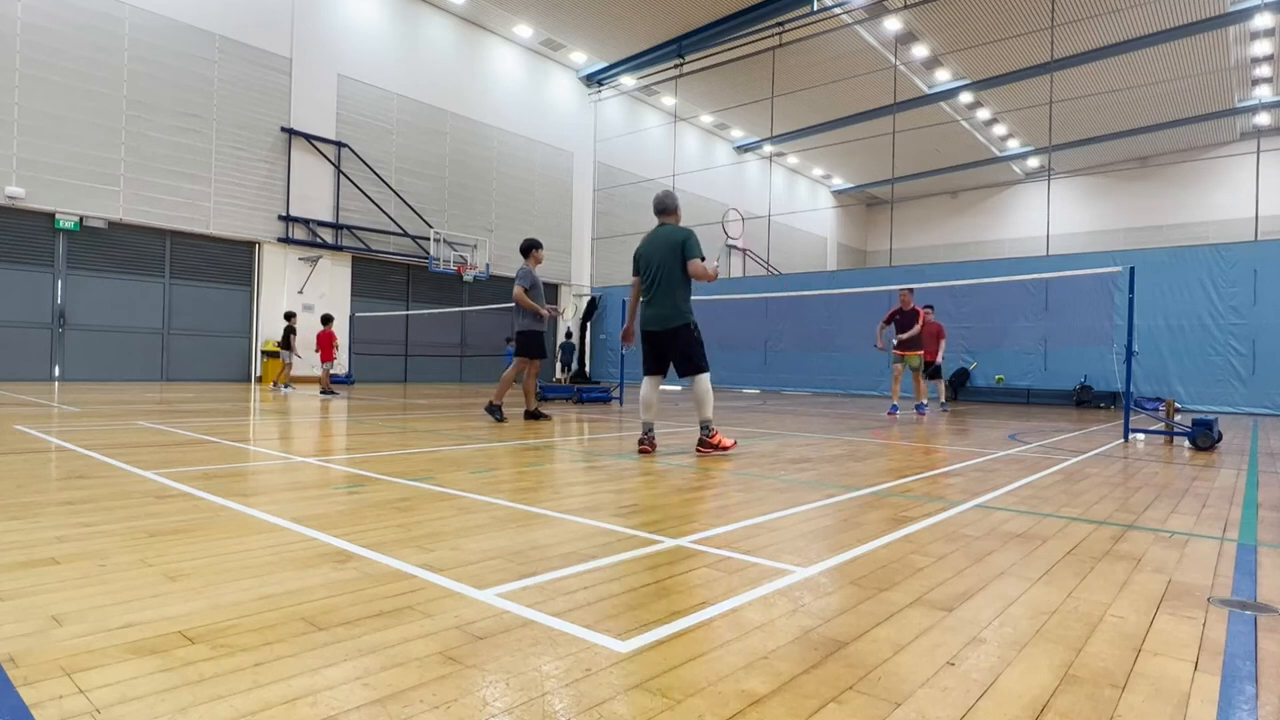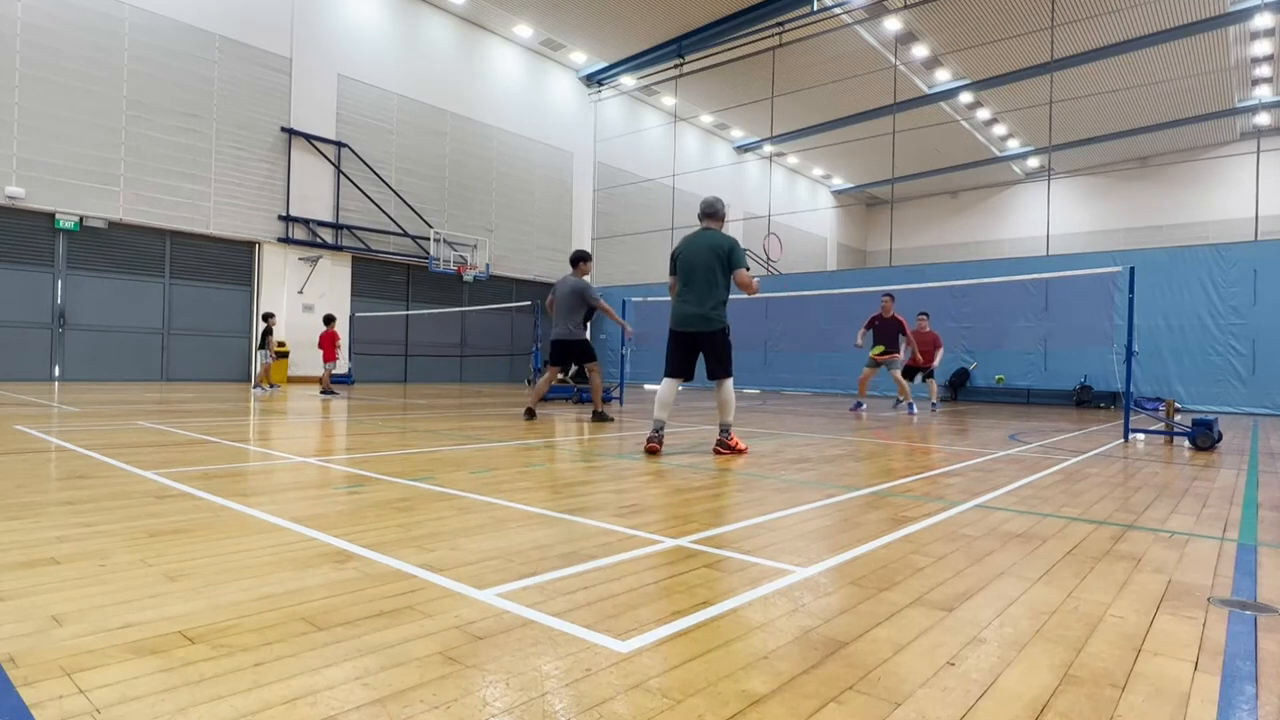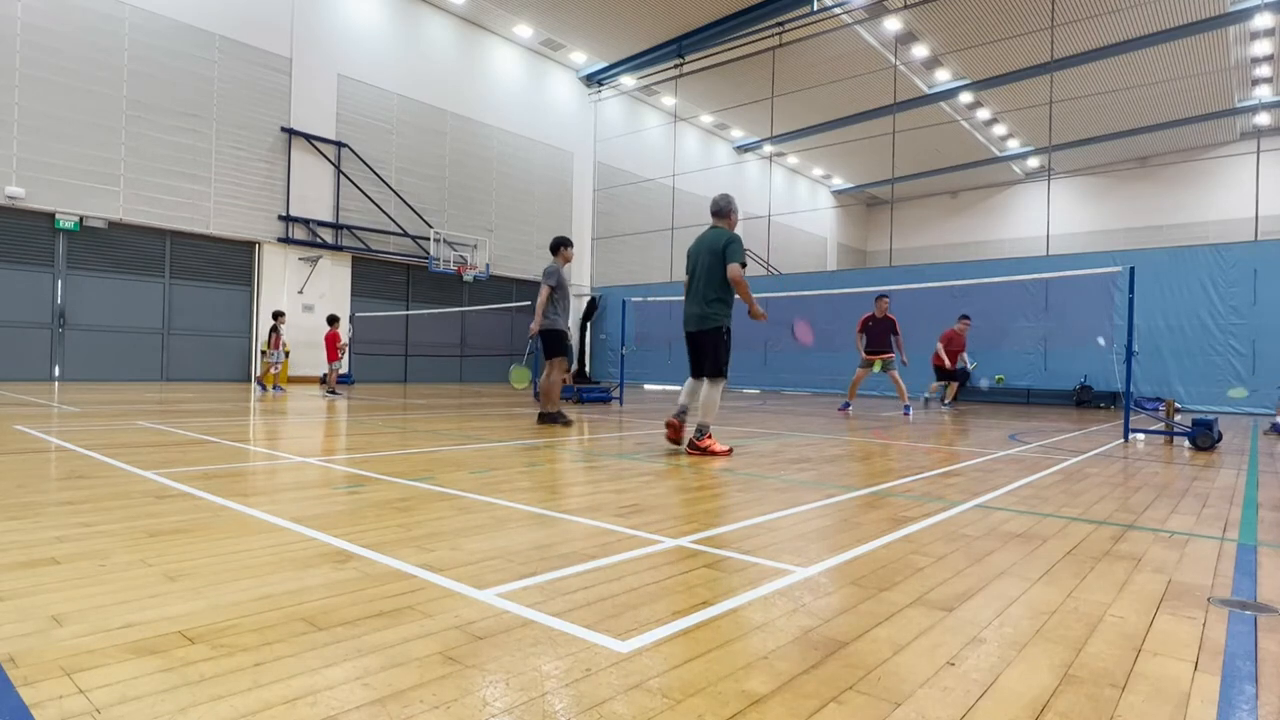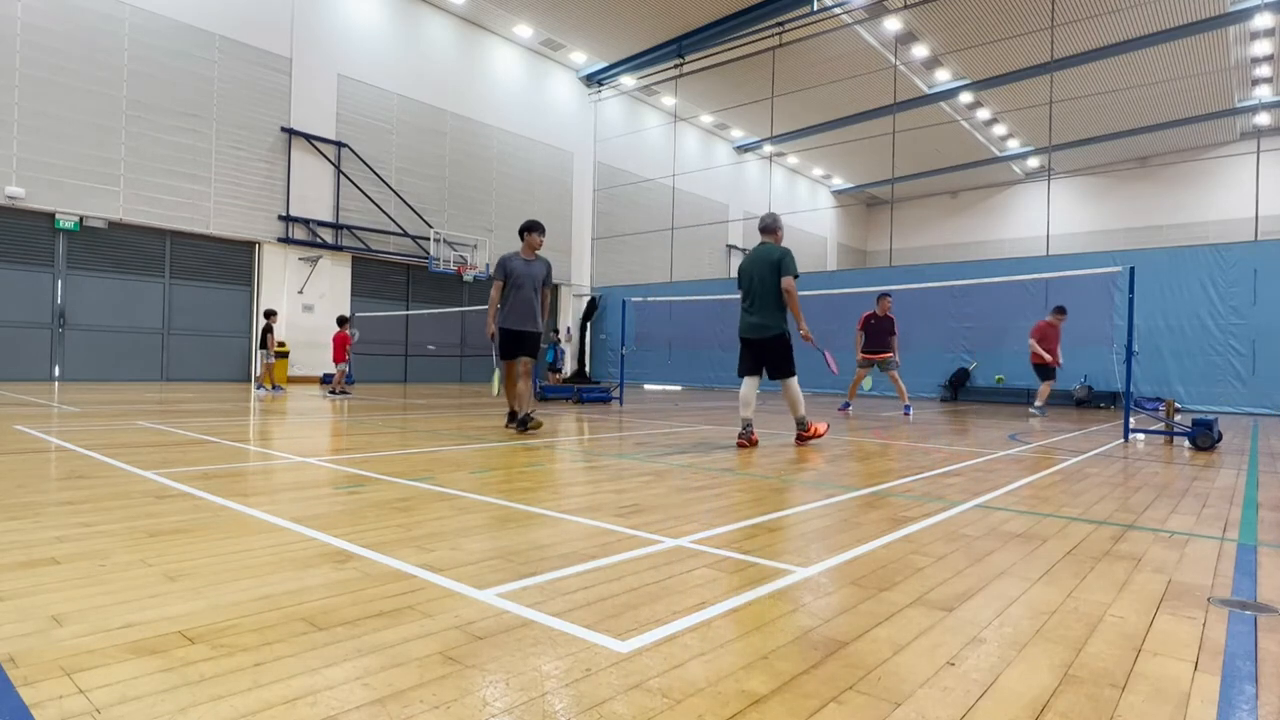
dt=1s
person 1, frame 1
left shoulder: (644, 244)
right shoulder: (685, 235)
left elbow: (635, 286)
right elbow: (696, 270)
left wrist: (629, 323)
right wrist: (711, 273)
left hip: (649, 321)
right hip: (679, 319)
left knee: (651, 377)
right knee: (699, 373)
left ankle: (646, 436)
right ankle: (707, 435)
person 1, frame 2
left shoulder: (682, 244)
right shoulder: (729, 244)
right elbow: (742, 280)
right wrist: (753, 287)
left hip: (680, 321)
right hip: (713, 322)
left knee: (671, 377)
right knee: (723, 379)
left ankle: (656, 433)
right ankle: (725, 438)
person 1, frame 3
left shoulder: (697, 242)
right shoulder: (731, 239)
right elbow: (734, 275)
right wrist: (752, 305)
left hip: (692, 319)
right hip: (715, 319)
left knee: (697, 376)
right knee: (714, 378)
left ankle: (679, 417)
right ankle: (700, 438)
person 1, frame 4
left shoulder: (747, 259)
right shoulder: (783, 254)
right elbow: (788, 288)
right wrist: (801, 323)
left hip: (747, 330)
right hip: (775, 329)
left knee: (749, 379)
right knee: (788, 378)
left ankle: (746, 431)
right ankle: (804, 429)
person 2, frame 1
left shoulder: (531, 273)
right shoulder: (526, 271)
right elbow: (517, 294)
left wrist: (545, 308)
right wrist: (540, 310)
left hip: (535, 329)
right hip: (528, 328)
left knee: (533, 369)
right knee: (519, 365)
left ankle: (531, 409)
right ankle: (495, 403)
person 2, frame 2
left shoulder: (560, 282)
right shoulder: (583, 286)
left elbow: (548, 304)
right elbow: (604, 308)
right wrist: (623, 324)
left hip: (557, 337)
right hip: (575, 337)
left knee: (550, 374)
right knee: (593, 370)
left ankle: (530, 409)
right ankle: (598, 411)
person 2, frame 3
left shoulder: (559, 272)
right shoulder: (553, 269)
right elbow: (543, 295)
left wrist: (565, 328)
right wrist: (536, 320)
left hip: (558, 328)
right hip: (552, 327)
left knee: (552, 369)
right knee: (561, 368)
left ankle: (545, 412)
right ankle: (554, 411)
person 2, frame 4
left shoulder: (545, 265)
right shoulder: (506, 261)
right elbow: (495, 292)
left wrist: (544, 323)
right wrist: (490, 321)
left hip: (532, 328)
right hip: (507, 326)
left knee: (526, 370)
right knee: (510, 372)
left ankle: (524, 417)
right ankle: (512, 411)
